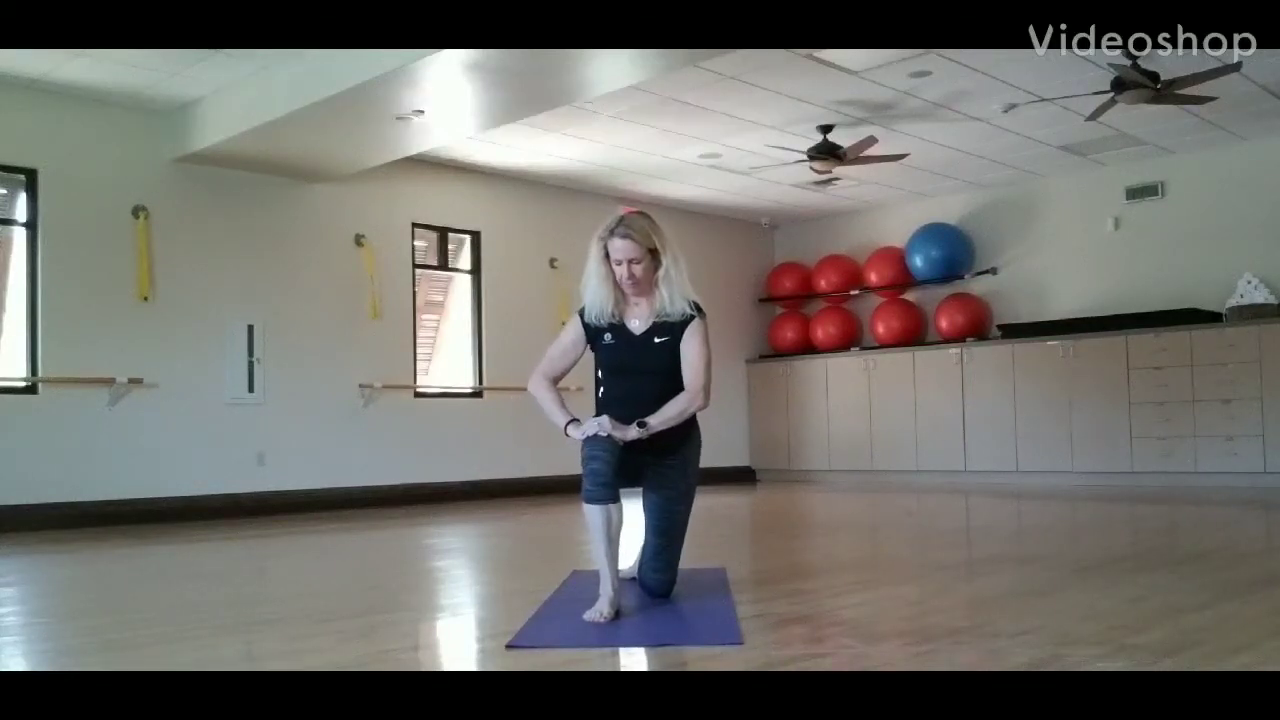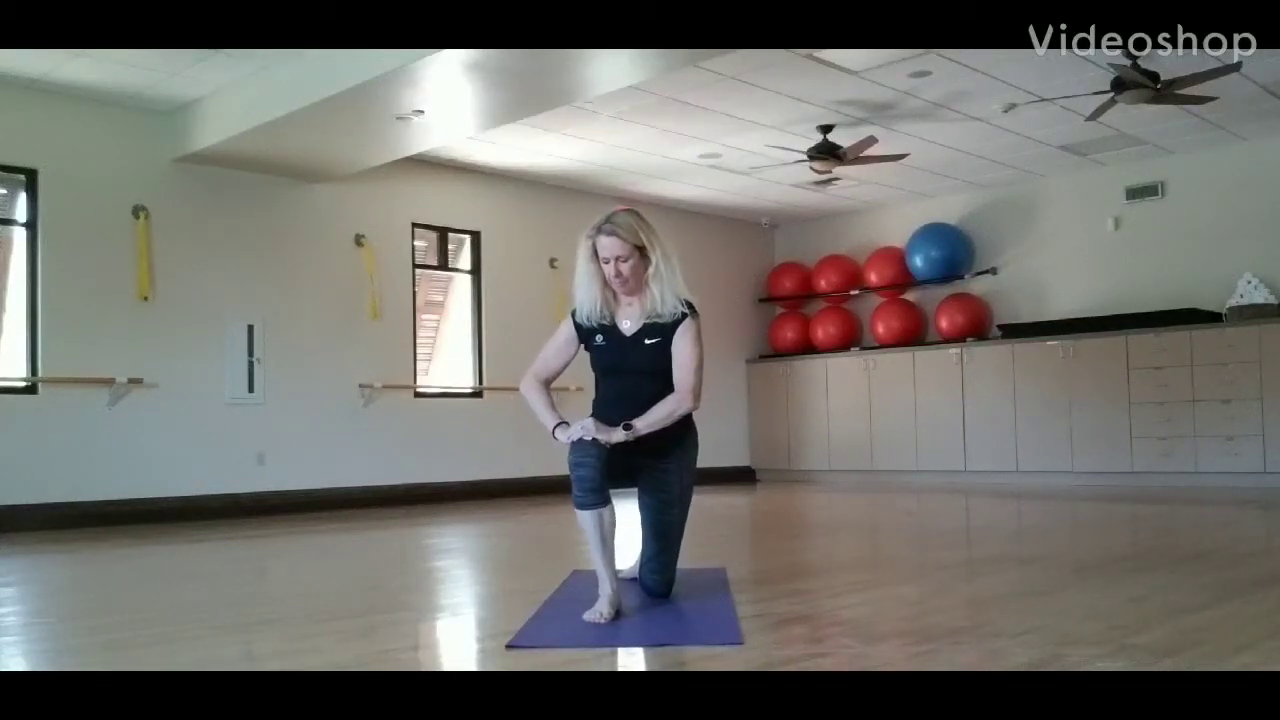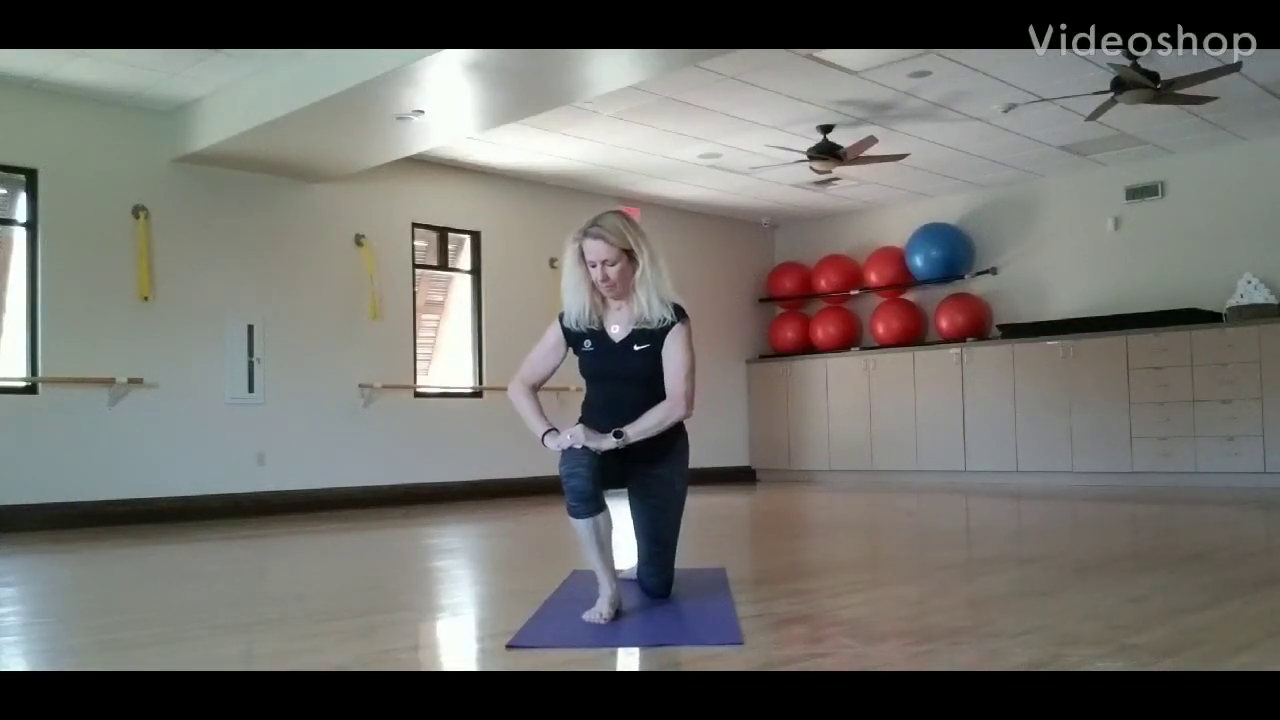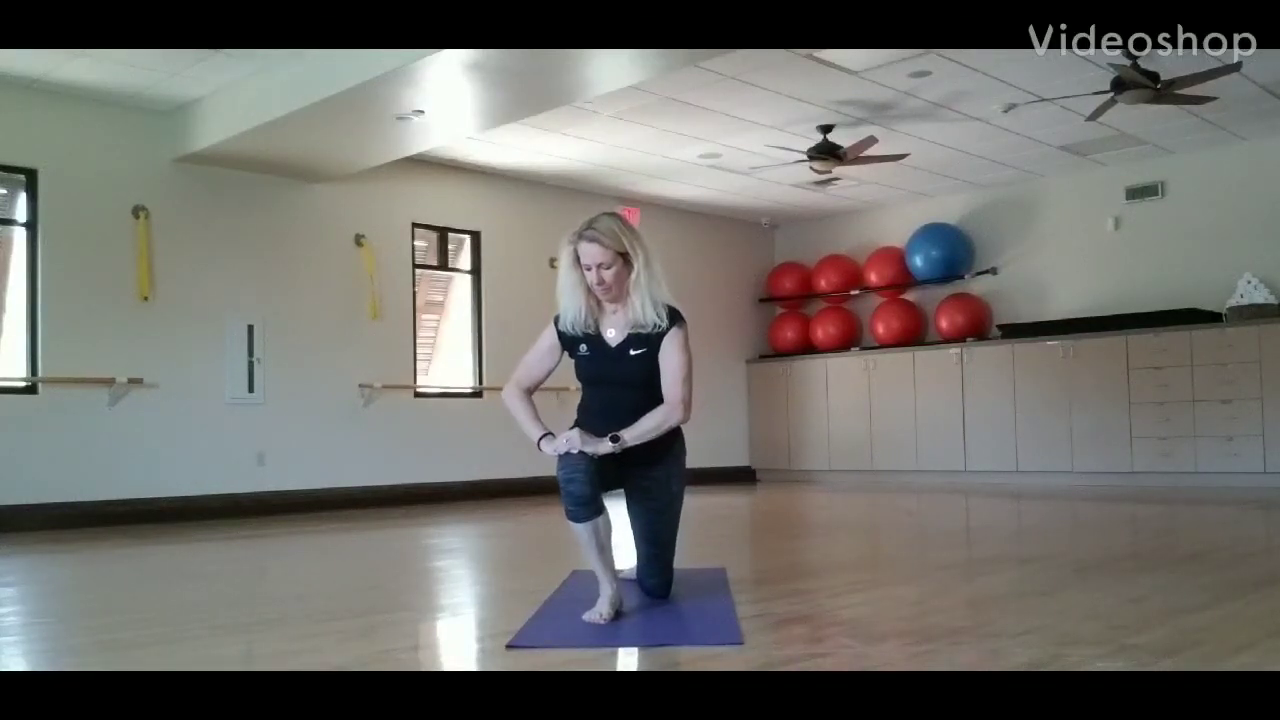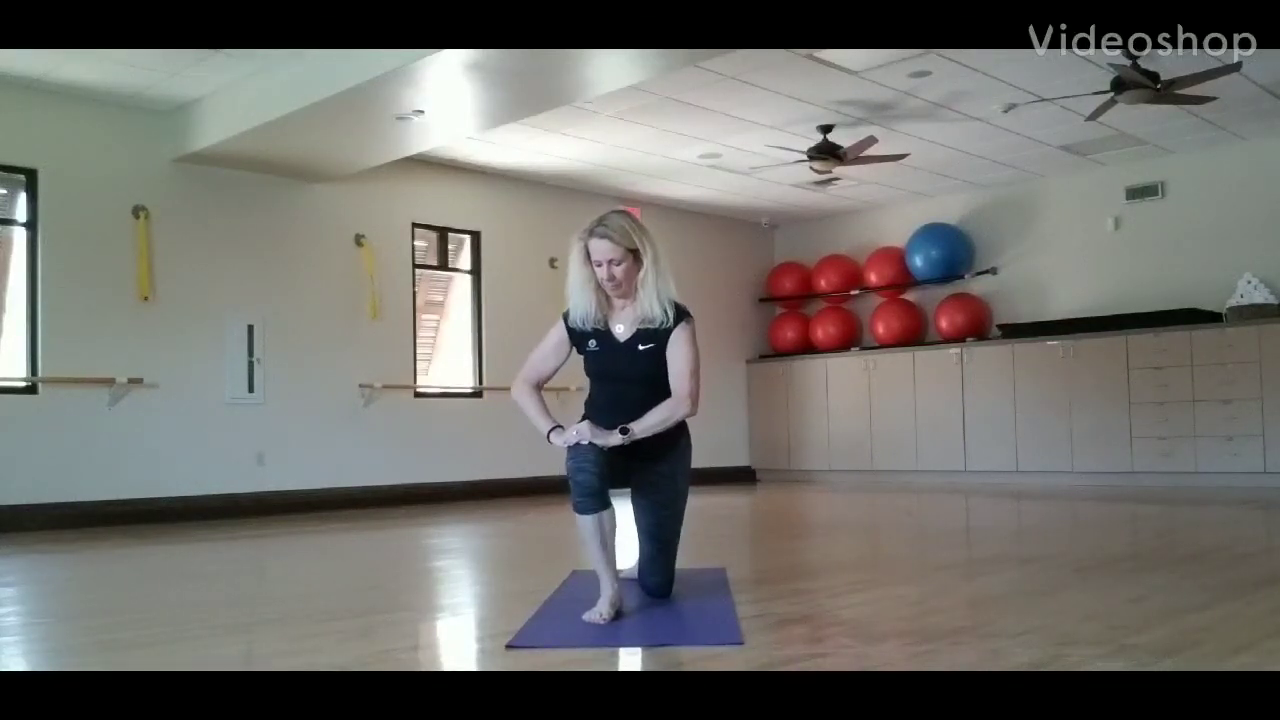
dt=0.4s
person 1, frame 1
left shoulder: (685, 315)
right shoulder: (594, 315)
left elbow: (697, 394)
right elbow: (539, 380)
left wrist: (636, 428)
right wrist: (572, 426)
left hip: (672, 446)
right hip: (613, 441)
left knee: (658, 584)
right knee: (598, 456)
left ankle: (642, 563)
right ankle: (608, 589)
person 1, frame 2
left shoulder: (678, 315)
right shoulder: (586, 316)
left elbow: (687, 397)
right elbow: (532, 381)
left wrist: (623, 431)
right wrist: (560, 428)
left hip: (667, 448)
right hip: (607, 440)
left knee: (658, 586)
right knee: (584, 462)
left ankle: (643, 564)
right ankle: (607, 589)
person 1, frame 3
left shoulder: (669, 319)
right shoulder: (574, 320)
left elbow: (680, 403)
right elbow: (520, 385)
left wrist: (613, 438)
right wrist: (549, 435)
left hip: (658, 452)
right hip: (596, 443)
left knee: (656, 586)
right knee: (575, 472)
left ankle: (640, 567)
right ankle: (607, 589)
person 1, frame 4
left shoulder: (665, 323)
right shoulder: (570, 323)
left elbow: (677, 408)
right elbow: (515, 390)
left wrist: (611, 442)
right wrist: (545, 440)
left hip: (654, 454)
right hip: (591, 446)
left knee: (656, 587)
right knee: (573, 477)
left ankle: (641, 568)
right ankle: (608, 588)
person 1, frame 5
left shoulder: (672, 319)
right shoulder: (579, 319)
left elbow: (685, 401)
right elbow: (524, 384)
left wrist: (619, 434)
right wrist: (555, 432)
left hip: (661, 449)
right hip: (599, 440)
left knee: (657, 585)
right knee: (582, 468)
left ankle: (642, 566)
right ankle: (608, 588)
